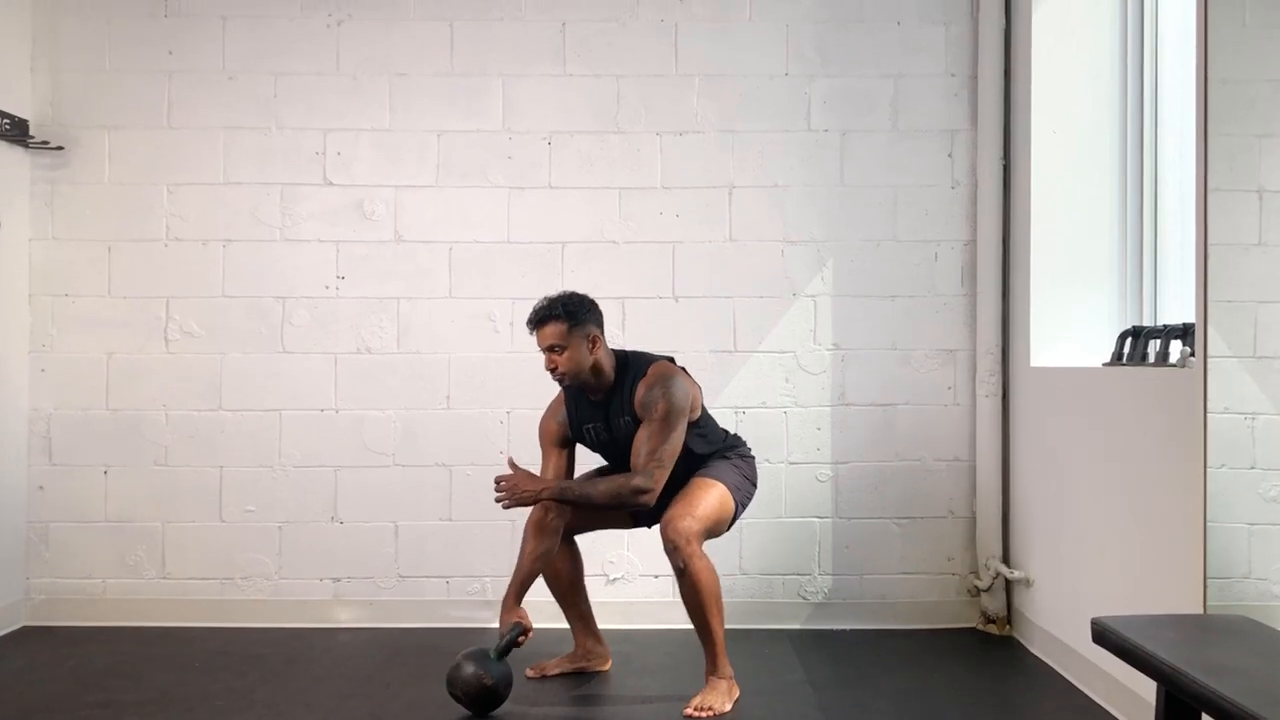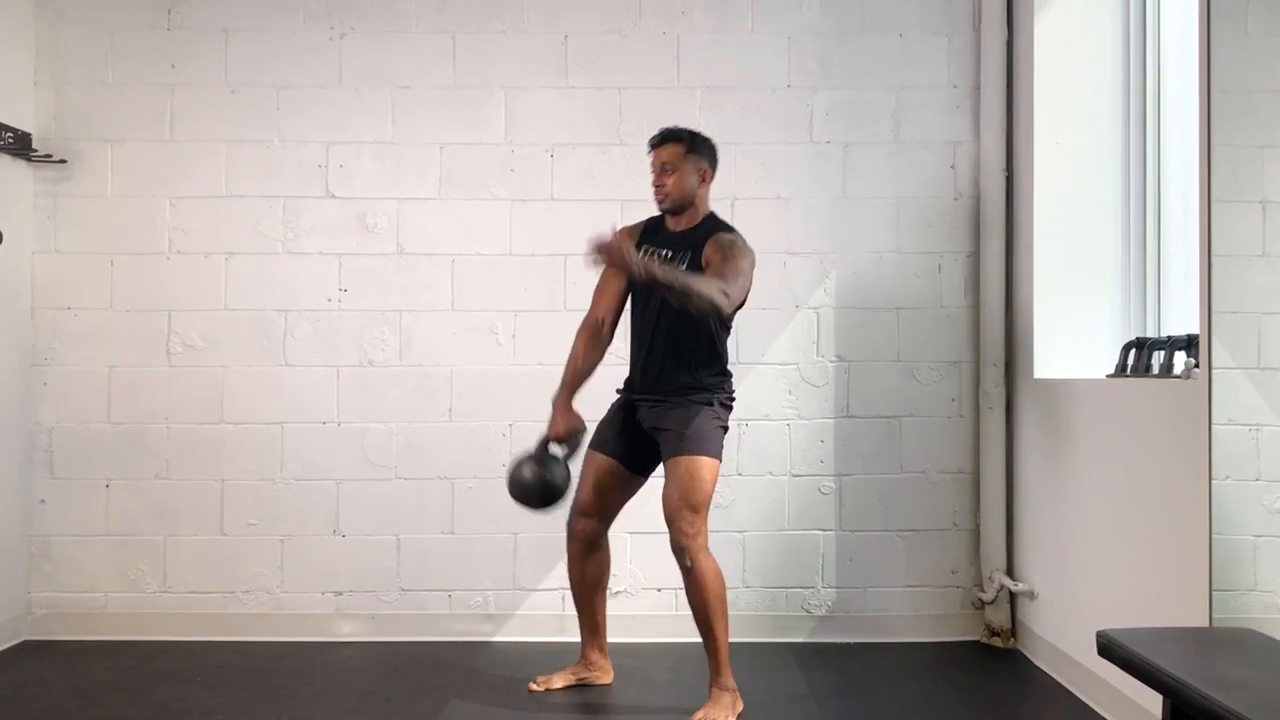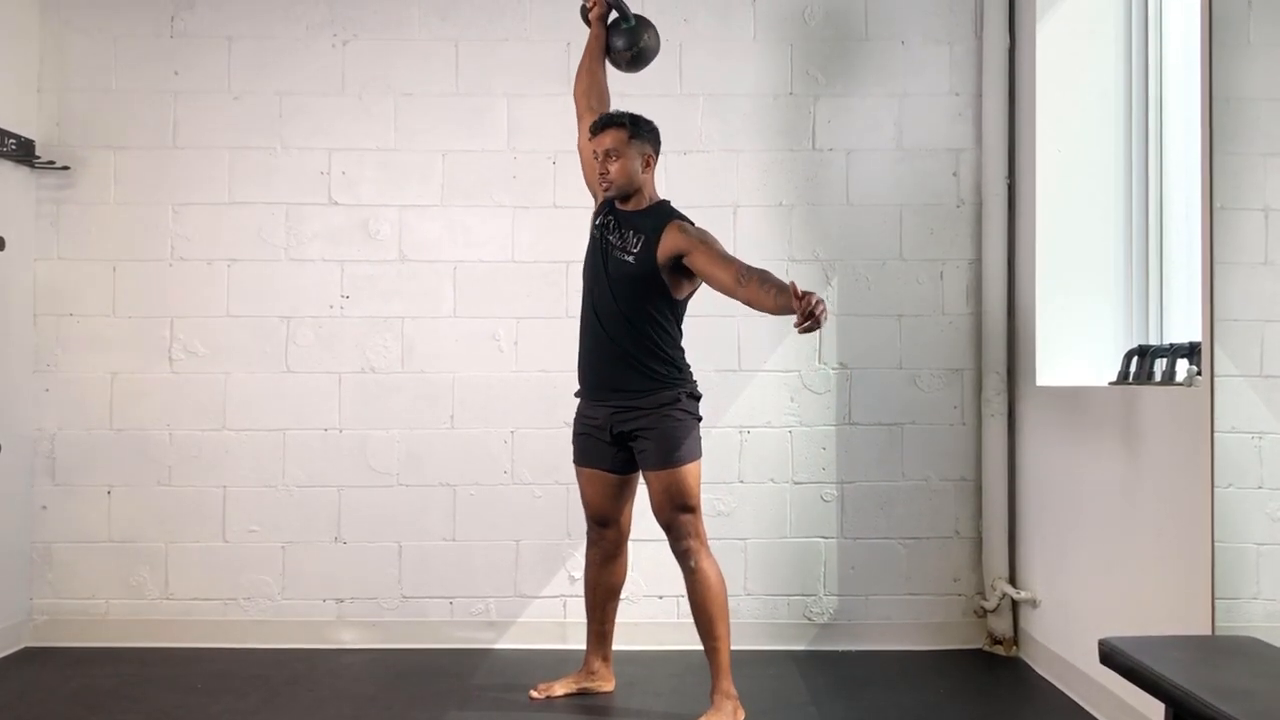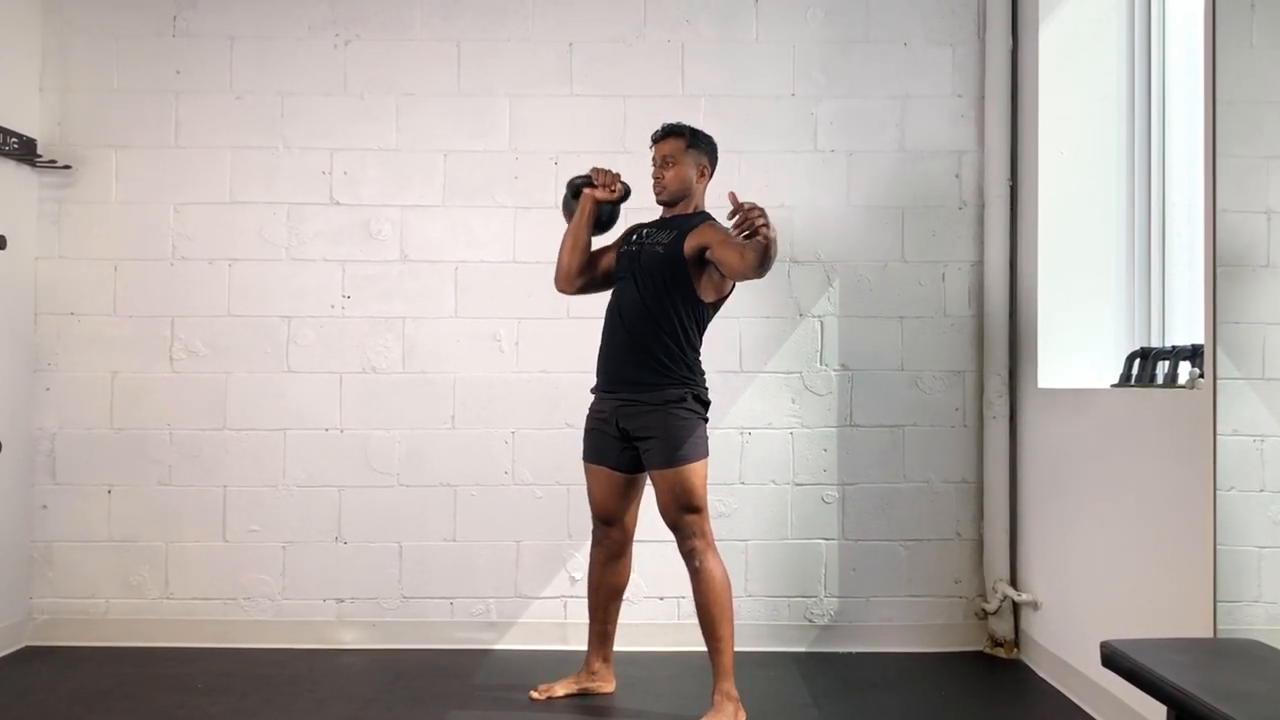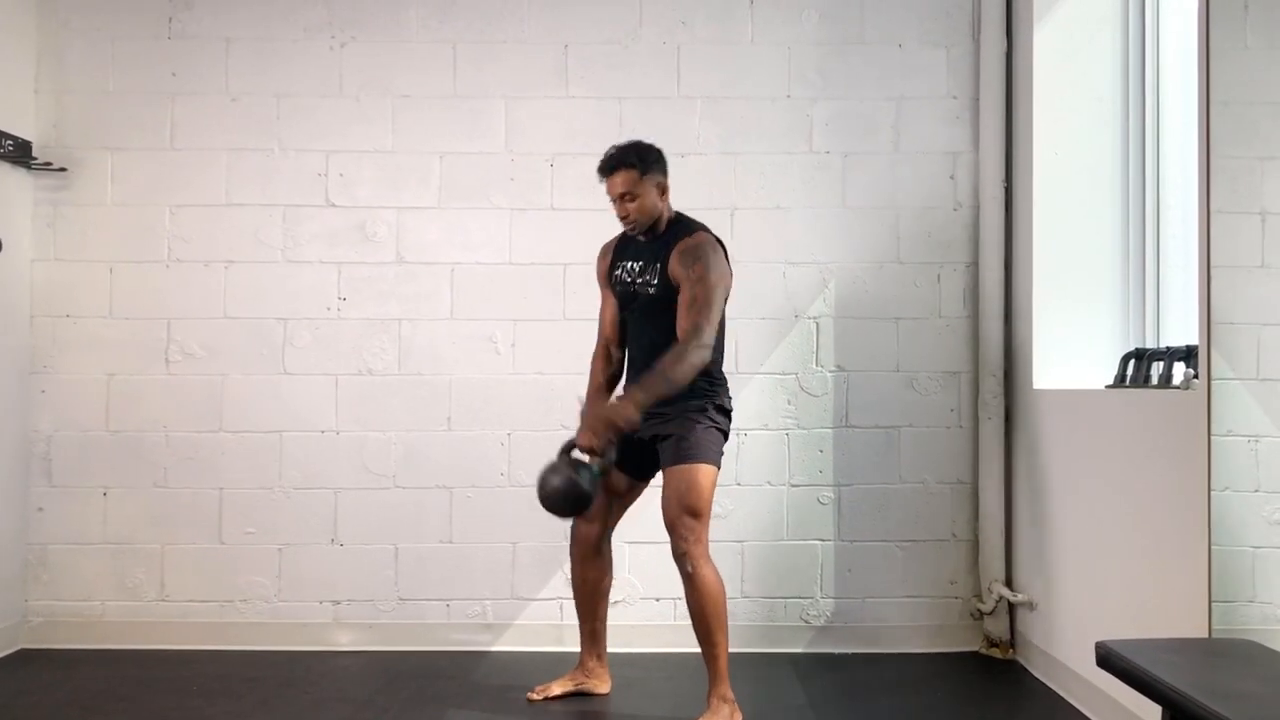
dt=1s
person 1, frame 1
left shoulder: (661, 385)
right shoulder: (560, 415)
left elbow: (644, 488)
right elbow: (548, 512)
left wrist: (547, 488)
right wrist: (512, 600)
left hip: (723, 466)
right hip: (647, 474)
left knee: (679, 531)
right knee: (556, 519)
left ankle: (721, 675)
right ankle: (590, 647)
person 1, frame 2
left shoulder: (726, 247)
right shoulder: (638, 235)
left elbow: (715, 299)
right elbow: (598, 326)
left wrist: (641, 266)
right wrist: (564, 400)
left hip: (696, 403)
right hip: (636, 400)
left knee: (686, 536)
right knee: (585, 521)
right ankle: (594, 659)
person 1, frame 3
left shoulder: (676, 235)
right shoulder: (605, 207)
left elbow: (743, 278)
right elbow: (588, 106)
left wrist: (795, 300)
left hip: (661, 408)
right hip: (598, 407)
left knee: (687, 542)
right knee: (603, 537)
person 1, frame 4
left shoulder: (707, 235)
right shoulder: (637, 237)
left elbow: (750, 264)
right elbow: (569, 281)
left wrist: (764, 235)
right wrist: (588, 206)
left hip: (670, 405)
right hip: (610, 403)
left knee: (694, 540)
right knee: (609, 534)
right ankle: (597, 667)
person 1, frame 5
left shoulder: (697, 250)
right shoulder: (613, 252)
left elbow: (696, 347)
right elbow: (610, 343)
left wrist: (634, 403)
right wrist: (593, 411)
left hip: (693, 410)
right hip: (631, 411)
left knee: (688, 547)
right knee: (588, 530)
right ankle: (592, 667)
